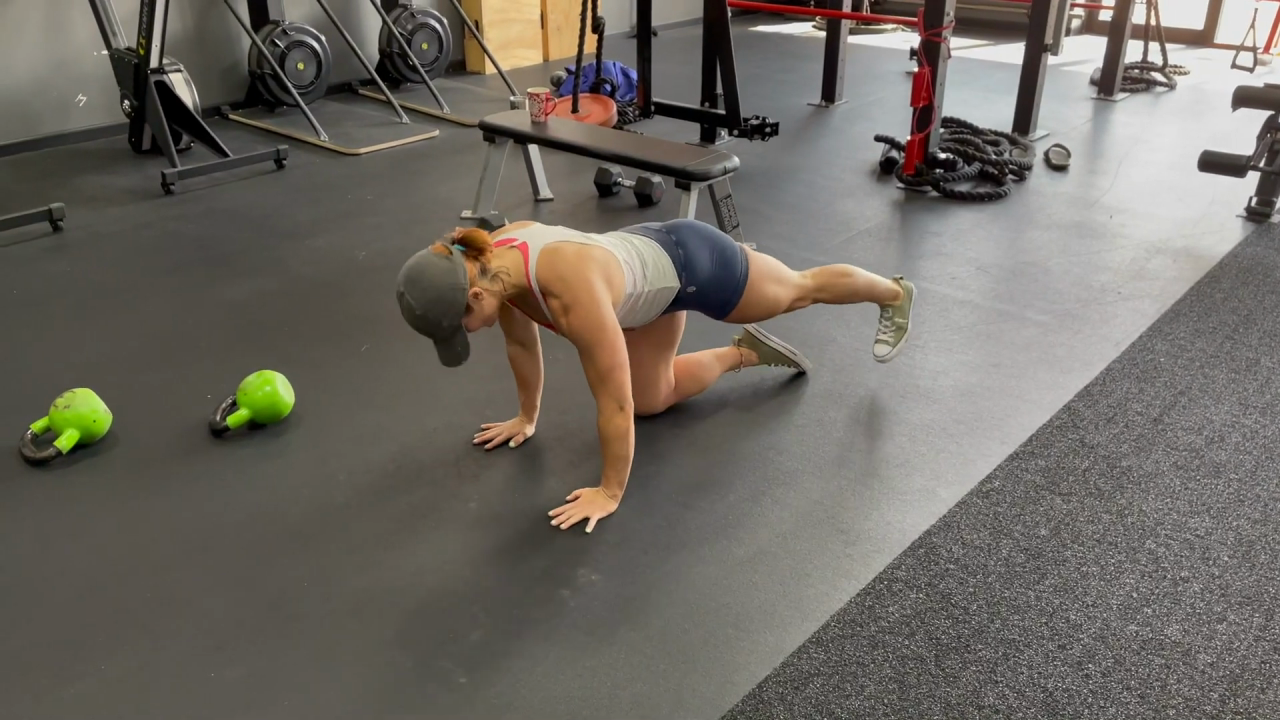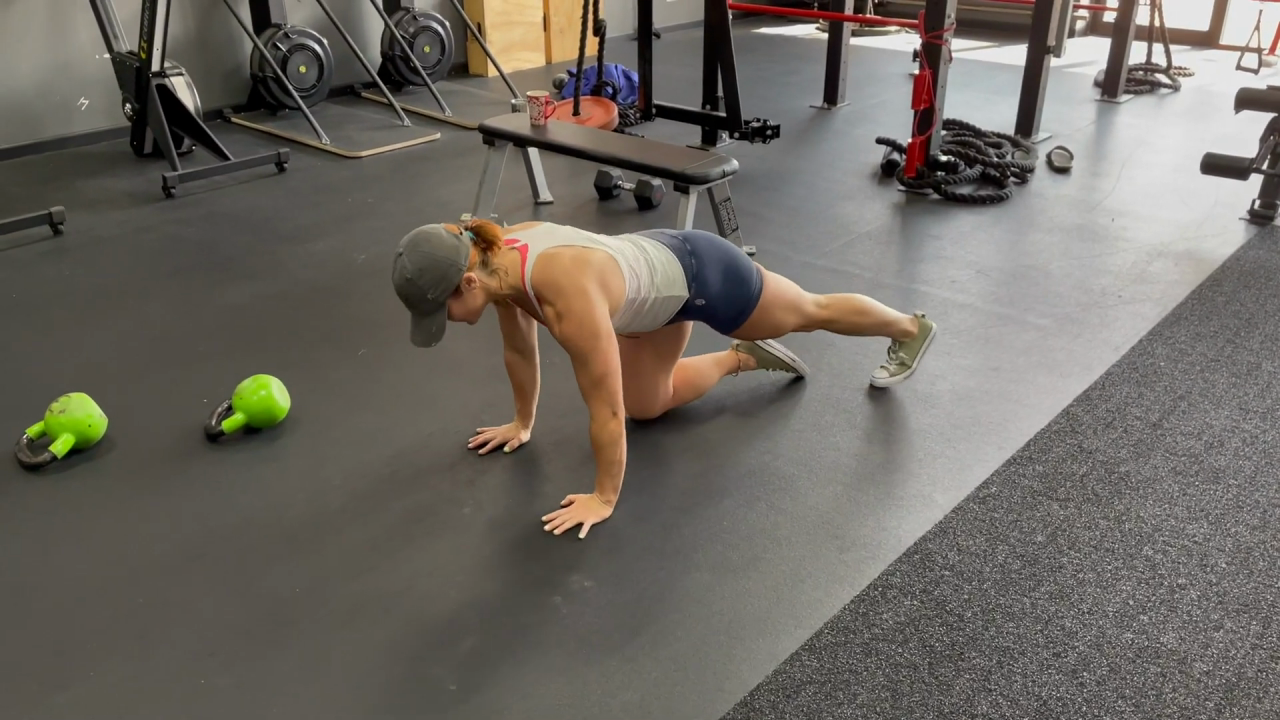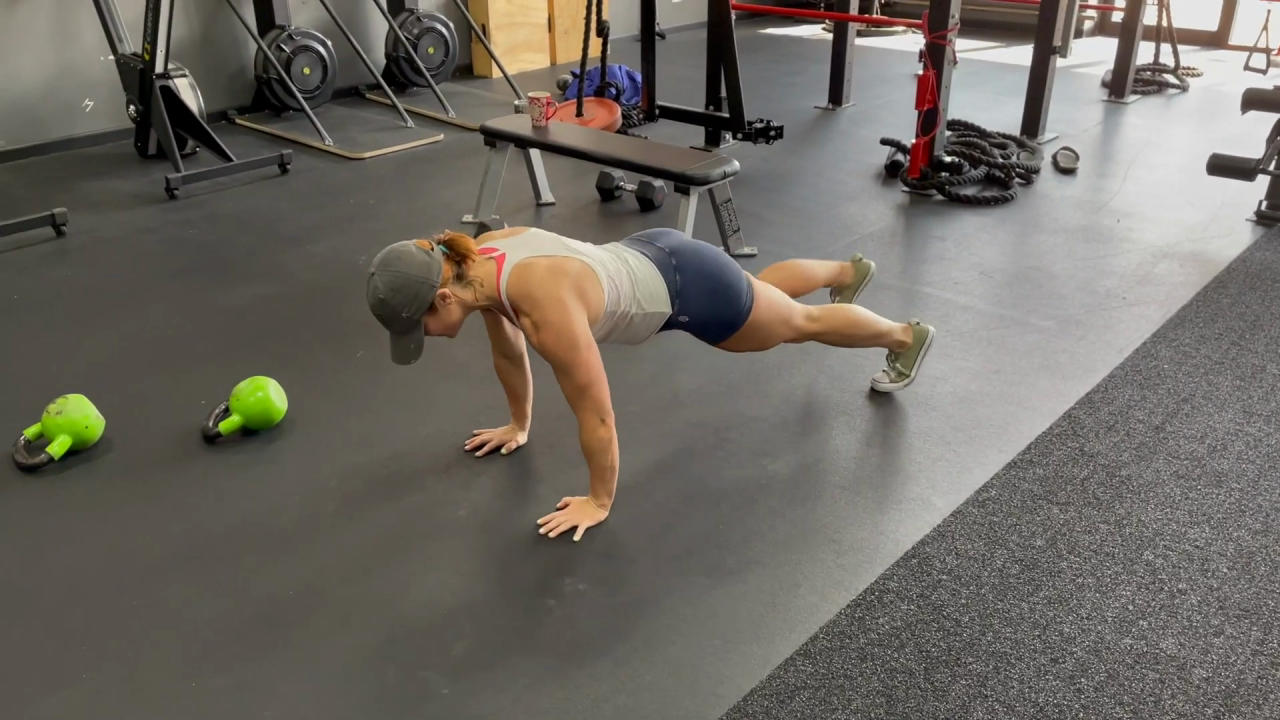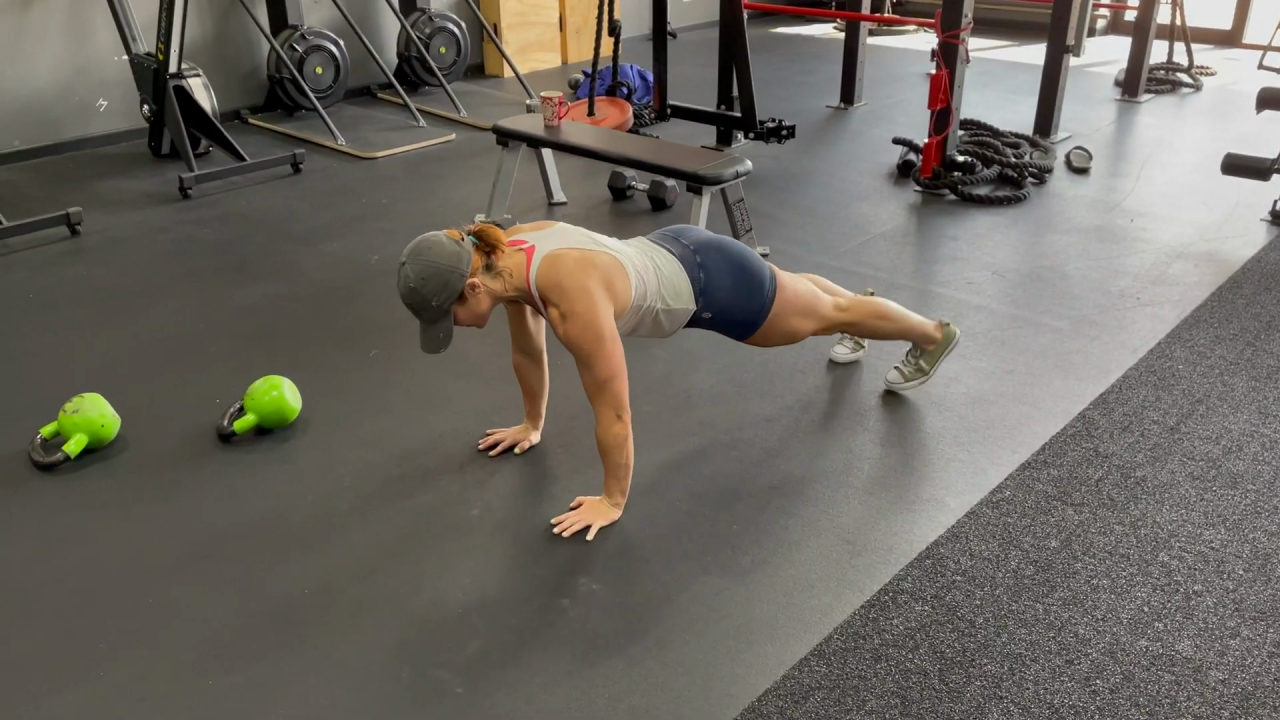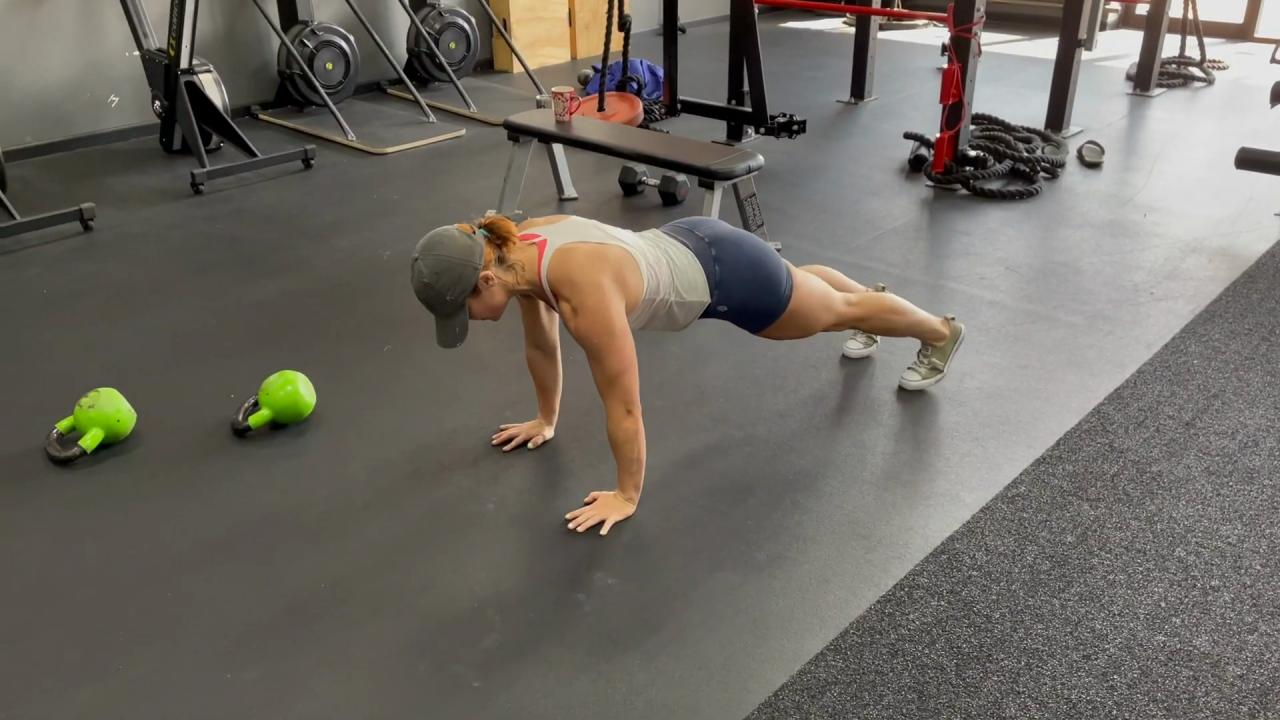
dt=0.5s
person 1, frame 1
left shoulder: (573, 293)
right shoulder: (490, 263)
left elbow: (614, 402)
right elbow: (522, 342)
left wrist: (609, 493)
right wrist: (526, 417)
left hip: (691, 264)
right hip: (647, 259)
left knee: (800, 290)
right knee: (652, 400)
left ankle: (894, 294)
right ankle: (745, 352)
person 1, frame 2
left shoulder: (566, 294)
right shoulder: (497, 258)
left elbow: (606, 408)
right elbow: (519, 347)
left wrist: (604, 498)
right wrist: (522, 422)
left hip: (702, 275)
right hip: (656, 266)
left knee: (811, 312)
right knee: (648, 405)
left ankle: (911, 329)
right ankle: (743, 357)
person 1, frame 3
left shoulder: (543, 306)
right shoulder: (479, 263)
left elbow: (596, 416)
right elbow: (507, 353)
left wrist: (599, 501)
right wrist: (519, 425)
left hip: (688, 287)
right hip: (649, 256)
left knee: (800, 325)
right knee: (766, 287)
left ankle: (906, 336)
right ankle: (847, 272)
person 1, frame 4
left shoulder: (571, 297)
right shoulder: (507, 256)
left elbow: (613, 410)
right elbow: (527, 349)
left wrist: (613, 501)
right wrist: (532, 423)
left hip: (713, 284)
right hip: (673, 254)
left knee: (823, 314)
right knee: (802, 299)
left ankle: (933, 334)
right ankle: (856, 332)
person 1, frame 5
left shoulder: (582, 291)
right shoulder: (520, 249)
left elbow: (624, 404)
right elbow: (540, 345)
left wrist: (627, 496)
right wrist: (546, 419)
left hip: (727, 274)
right hip: (688, 245)
left knee: (836, 312)
right knee: (800, 283)
left ankle: (941, 333)
right ankle: (870, 292)
